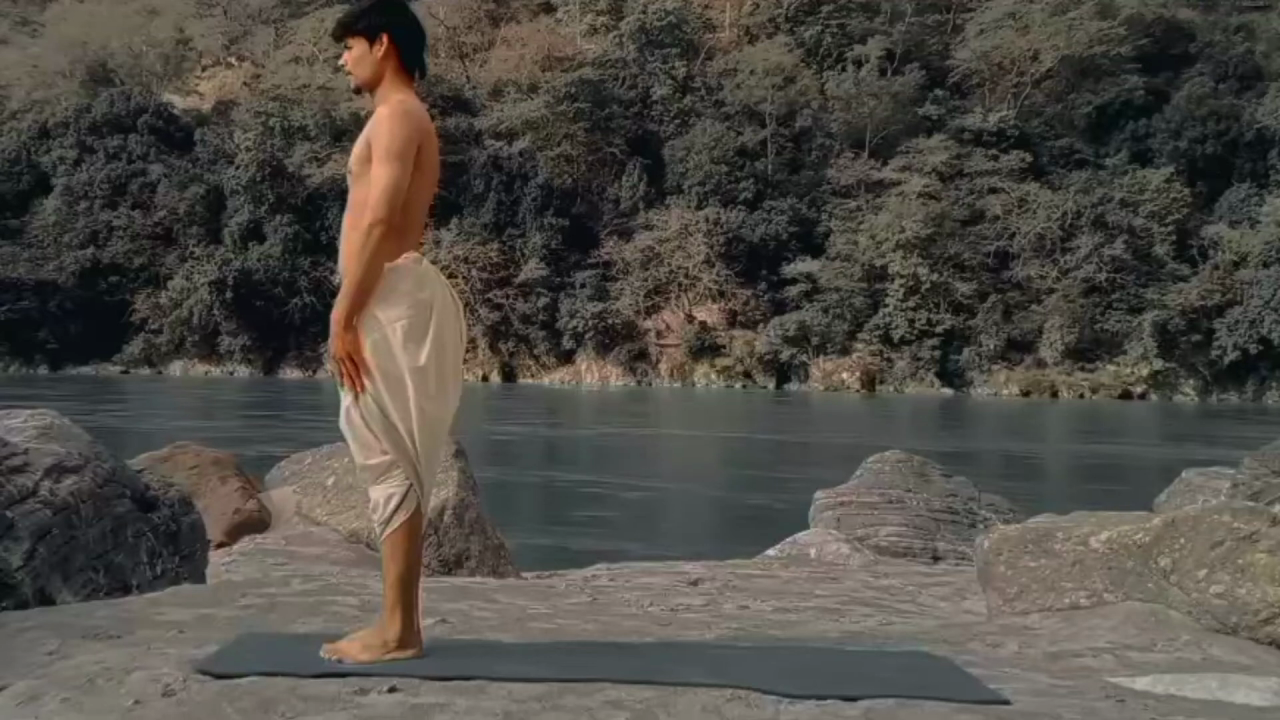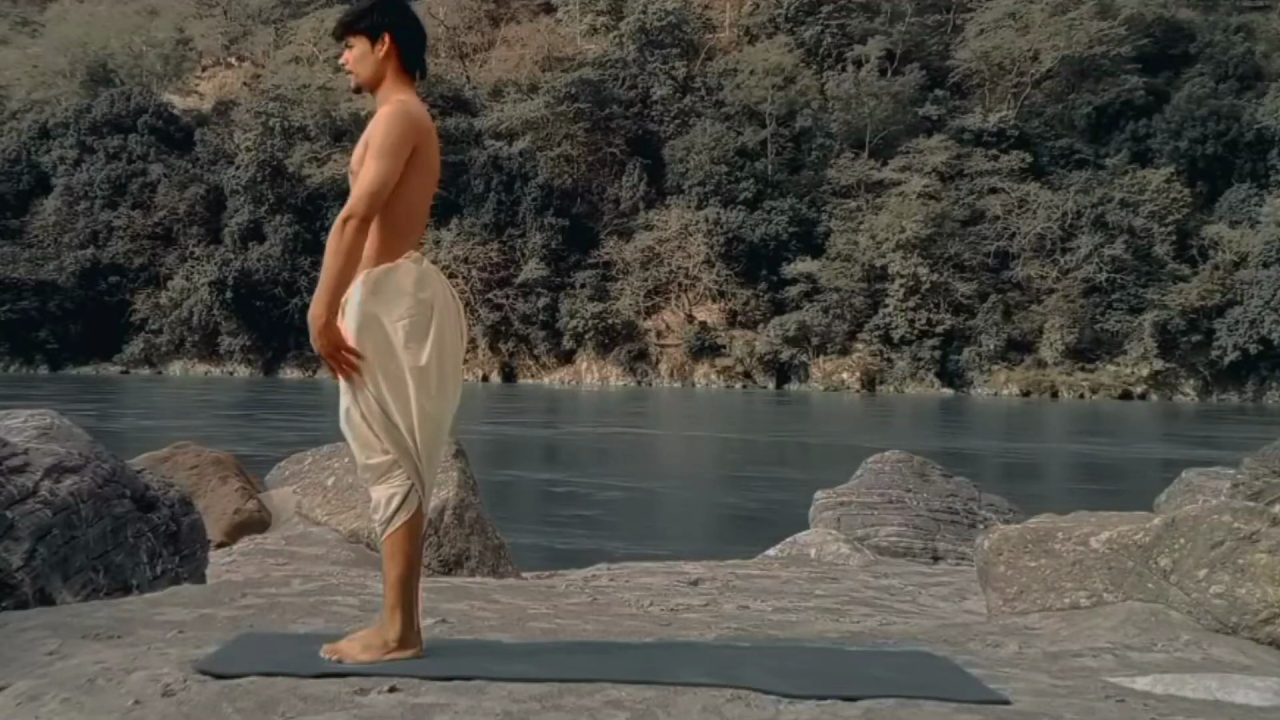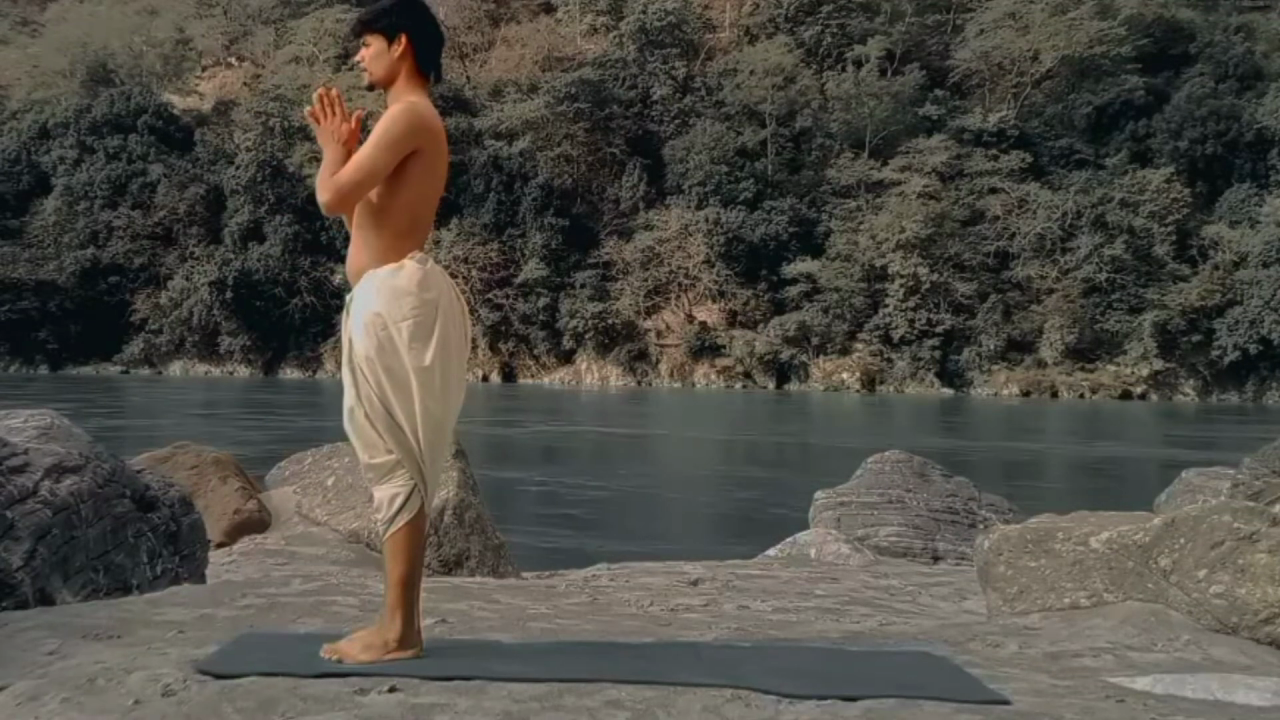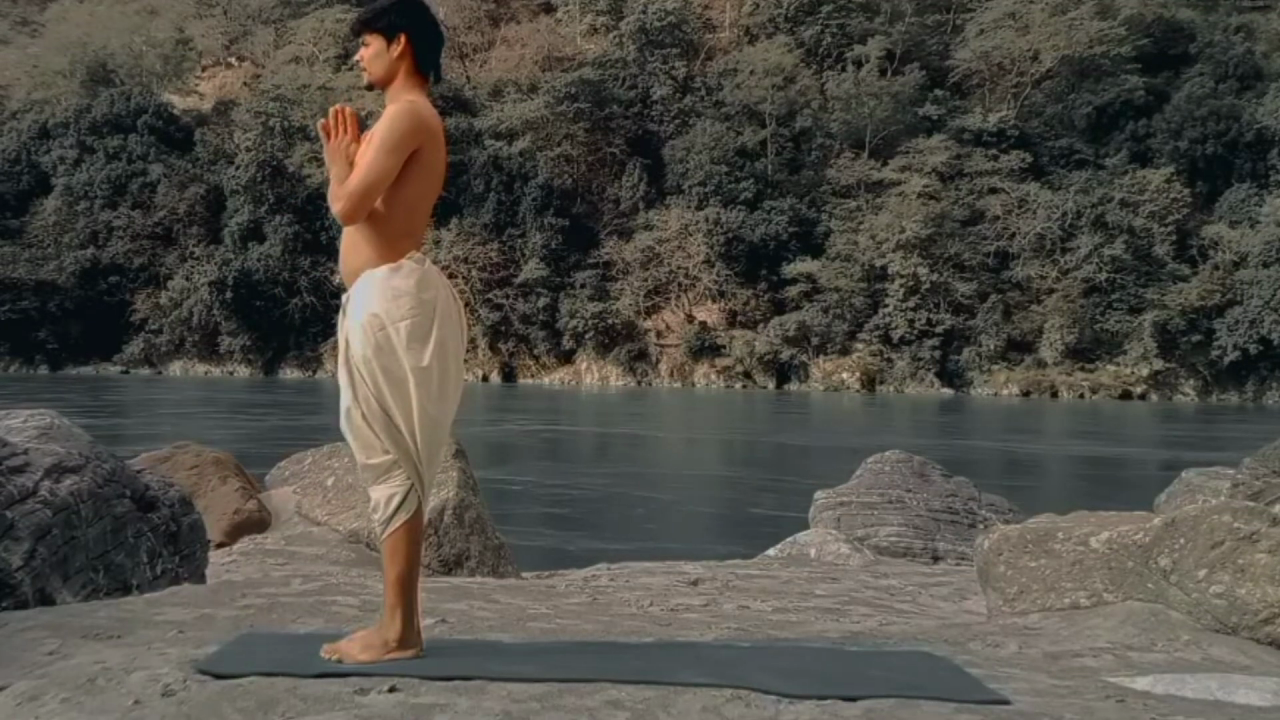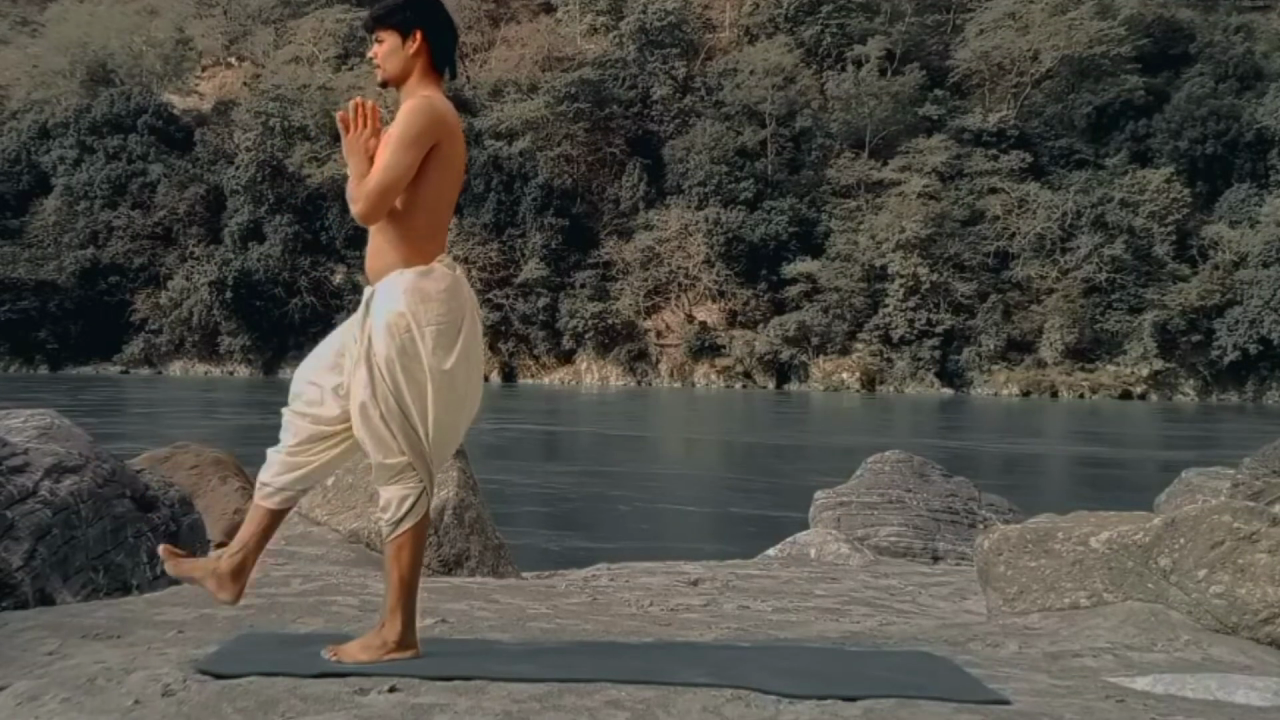
dt=1s
person 1, frame 1
left shoulder: (397, 114)
right shoulder: (400, 119)
left elbow: (379, 223)
left wrist: (342, 316)
left hip: (389, 302)
right hip: (389, 302)
left knee: (390, 464)
right knee: (391, 465)
left ankle: (397, 629)
right ankle: (397, 622)
person 1, frame 2
left shoulder: (399, 114)
right shoulder: (399, 119)
left elbow: (356, 217)
left wrist: (322, 310)
right wrist: (343, 309)
left hip: (389, 299)
right hip: (384, 299)
left knee: (391, 463)
right knee: (390, 464)
left ankle: (398, 628)
right ankle: (396, 621)
person 1, frame 3
left shoulder: (407, 115)
right shoulder: (406, 122)
left elbow: (333, 199)
right elbow: (360, 216)
left wrist: (333, 151)
right wrist: (343, 152)
left hip: (393, 297)
right hip: (388, 298)
left knee: (394, 464)
right knee: (395, 464)
left ankle: (398, 627)
right ankle: (398, 621)
person 1, frame 4
left shoulder: (406, 113)
right shoulder: (407, 120)
left elbow: (347, 206)
left wrist: (337, 162)
right wrist: (350, 160)
left hip: (390, 299)
right hip: (384, 300)
left knee: (390, 466)
right knee: (389, 466)
left ankle: (398, 630)
right ankle: (396, 620)
person 1, frame 5
left shoulder: (421, 110)
right shoulder: (427, 117)
left elbow: (367, 207)
left wrist: (356, 155)
right wrist: (370, 152)
left hip: (413, 302)
right hip: (398, 301)
left knee: (399, 468)
right knee: (310, 416)
left ankle: (396, 631)
right ankle: (235, 562)
